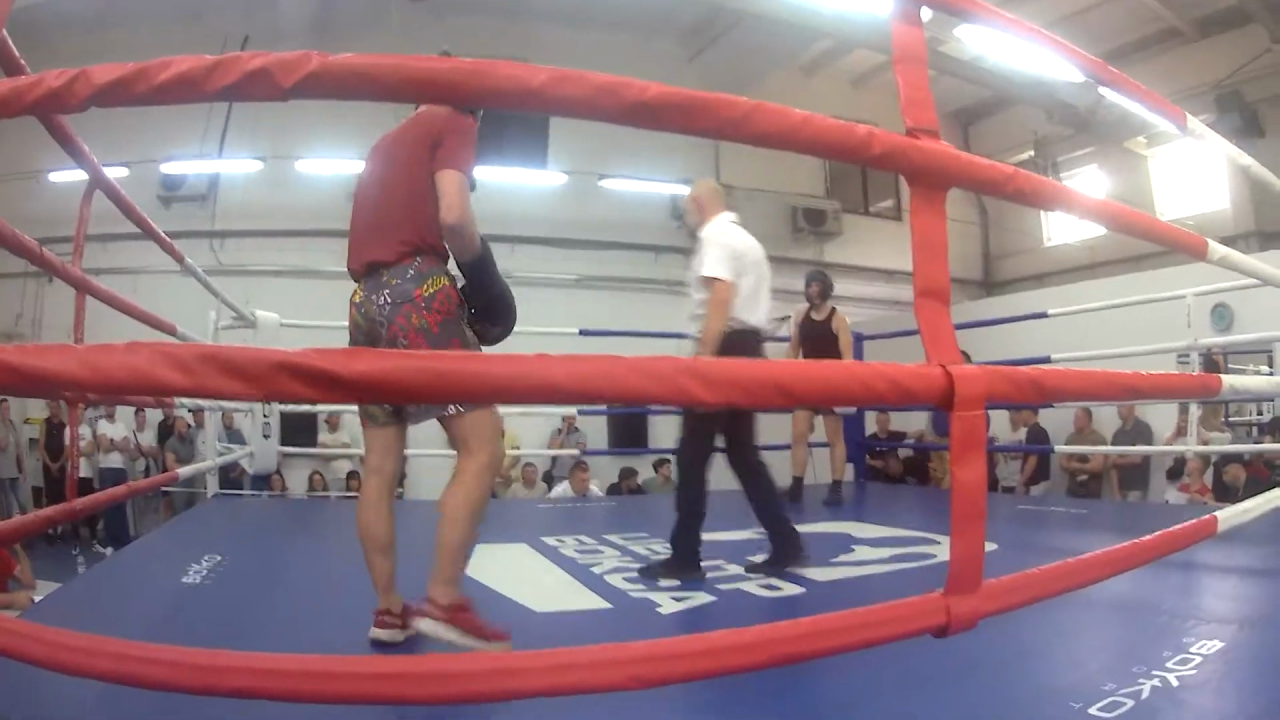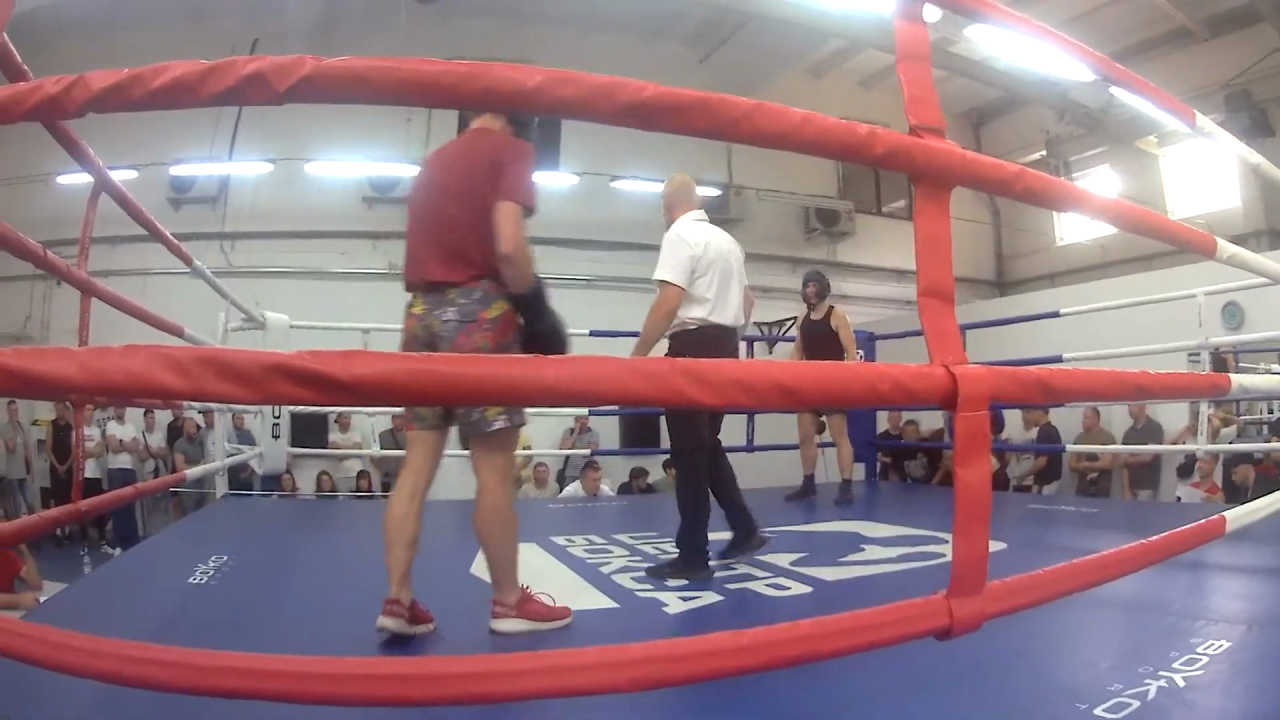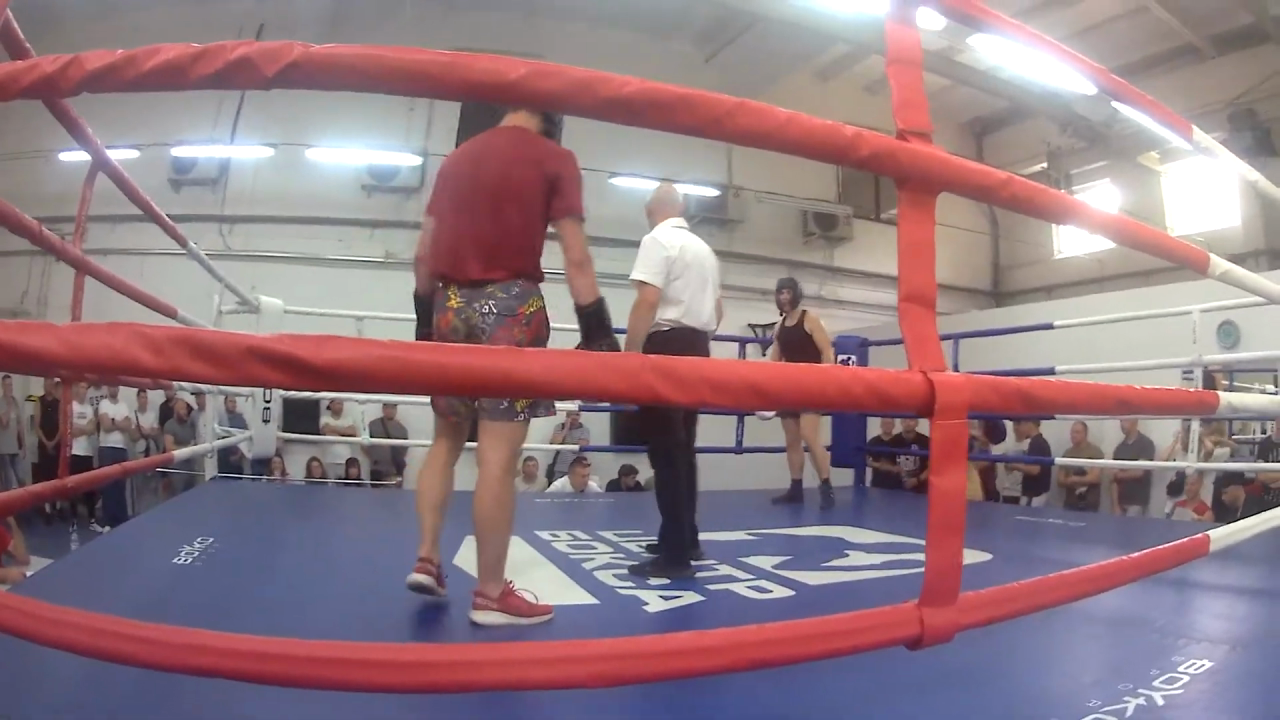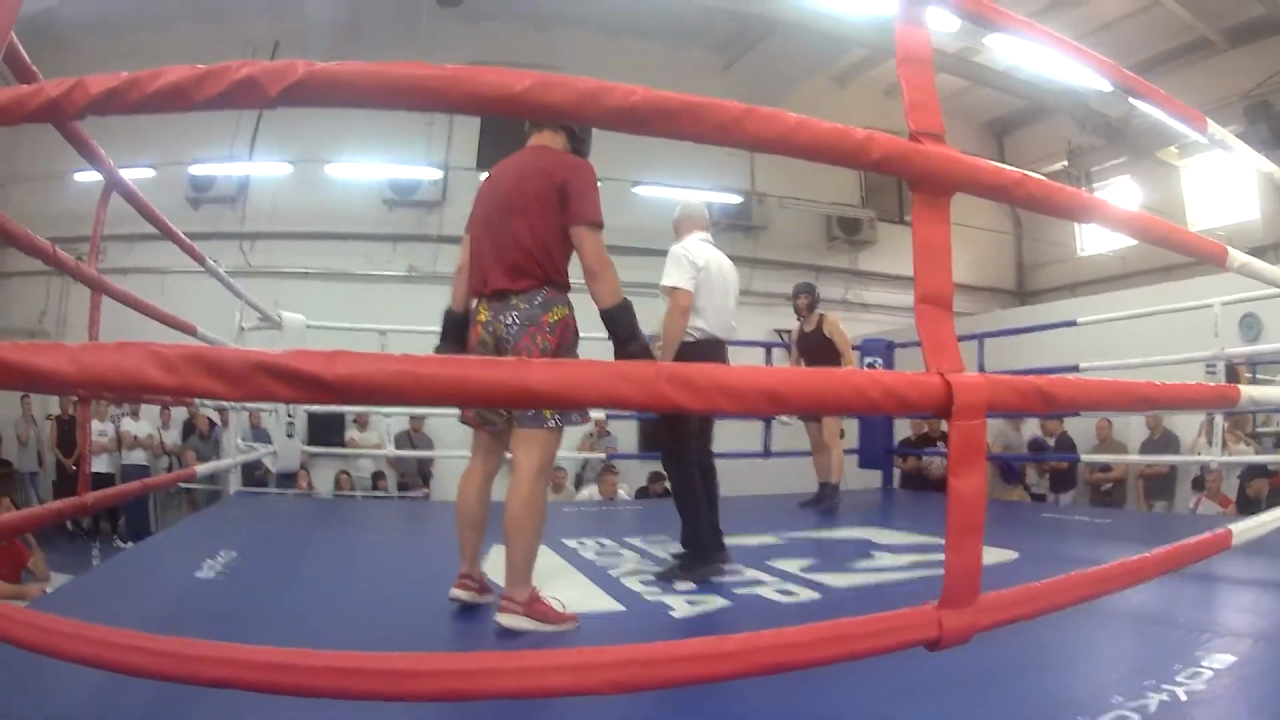
dt=0.3s
person 1, frame 1
left shoulder: (386, 145)
right shoulder: (455, 124)
right elbow: (453, 215)
right wrist: (481, 277)
left hip: (366, 296)
right hip: (419, 292)
left knee: (381, 466)
right knee: (482, 445)
left ankle: (387, 608)
right ankle: (443, 598)
person 1, frame 2
left shoulder: (433, 162)
right shoulder: (512, 149)
right elbow: (508, 246)
right wrist: (536, 311)
left hip: (422, 313)
right hip: (478, 310)
left knee: (417, 464)
right knee: (495, 467)
left ankle: (398, 599)
right ankle: (508, 601)
person 1, frame 3
left shoulder: (456, 158)
right shoulder: (554, 158)
left elbow: (424, 253)
right elbow: (576, 259)
left wrist: (426, 316)
right wrist: (598, 331)
left hip: (453, 305)
right hip: (512, 307)
left knee: (446, 440)
right knee: (497, 459)
left ankle: (427, 559)
right ankle: (490, 593)
person 1, frame 4
left shoulder: (493, 177)
right shoulder: (572, 169)
left elbow: (463, 268)
right elbow: (594, 264)
left wrist: (452, 333)
right wrist: (628, 336)
left hip: (486, 318)
right hip: (540, 315)
left knee: (484, 457)
right knee: (531, 464)
left ankle: (468, 576)
right ankle: (518, 596)
person 2, frame 1
left shoulder: (715, 236)
right shoulder: (748, 241)
left elbow: (720, 300)
left wrist: (701, 360)
left hip: (727, 351)
right hip: (750, 349)
left knee: (693, 454)
right knee: (742, 452)
left ankle: (685, 557)
right ankle: (784, 543)
person 2, frame 2
left shoulder: (679, 235)
right shoulder: (727, 239)
left elbow: (667, 303)
right elbow: (746, 299)
left wrist: (637, 356)
left hip: (693, 346)
right hip: (725, 345)
left knee: (688, 453)
right knee: (707, 444)
left ankle: (693, 557)
right ankle: (743, 528)
person 2, frame 3
left shoulder: (656, 241)
right shoulder: (704, 248)
left elbow: (647, 302)
right elbow: (717, 309)
left wrist: (628, 357)
left hip: (667, 347)
right hip: (697, 348)
left knee: (666, 452)
right knee: (682, 448)
left ankle: (675, 553)
right ankle: (684, 538)
person 2, frame 4
left shoulder: (683, 251)
right shoulder: (725, 262)
left elbow: (680, 307)
left wrist: (663, 362)
left hip: (689, 356)
right hip: (716, 356)
left knee: (679, 455)
right knee: (699, 452)
left ankle: (701, 553)
right ankle: (710, 543)
person 3, frame 1
left shoulder: (838, 318)
right shoulder: (801, 315)
left elbow: (847, 356)
right elbow: (793, 349)
left knee: (834, 438)
right knee: (798, 435)
left ankle: (836, 489)
right ankle: (796, 487)
person 3, frame 2
left shoulder: (837, 316)
right shoulder: (804, 318)
left elbow: (851, 353)
right elbow: (798, 352)
left knee: (839, 436)
right knee: (805, 437)
left ankle: (846, 487)
right ankle: (808, 484)
person 3, frame 3
left shoulder: (810, 319)
right shoulder: (779, 327)
left elbow: (827, 352)
right elbow: (775, 360)
left knee: (810, 437)
right knee: (792, 442)
left ankle: (826, 488)
right ankle: (796, 489)
person 3, frame 4
left shoulder: (829, 323)
right shoulder: (796, 333)
left elbow: (848, 355)
right elbow: (794, 366)
left knee: (831, 440)
right knee: (816, 445)
left ankle: (833, 492)
right ankle: (822, 491)
